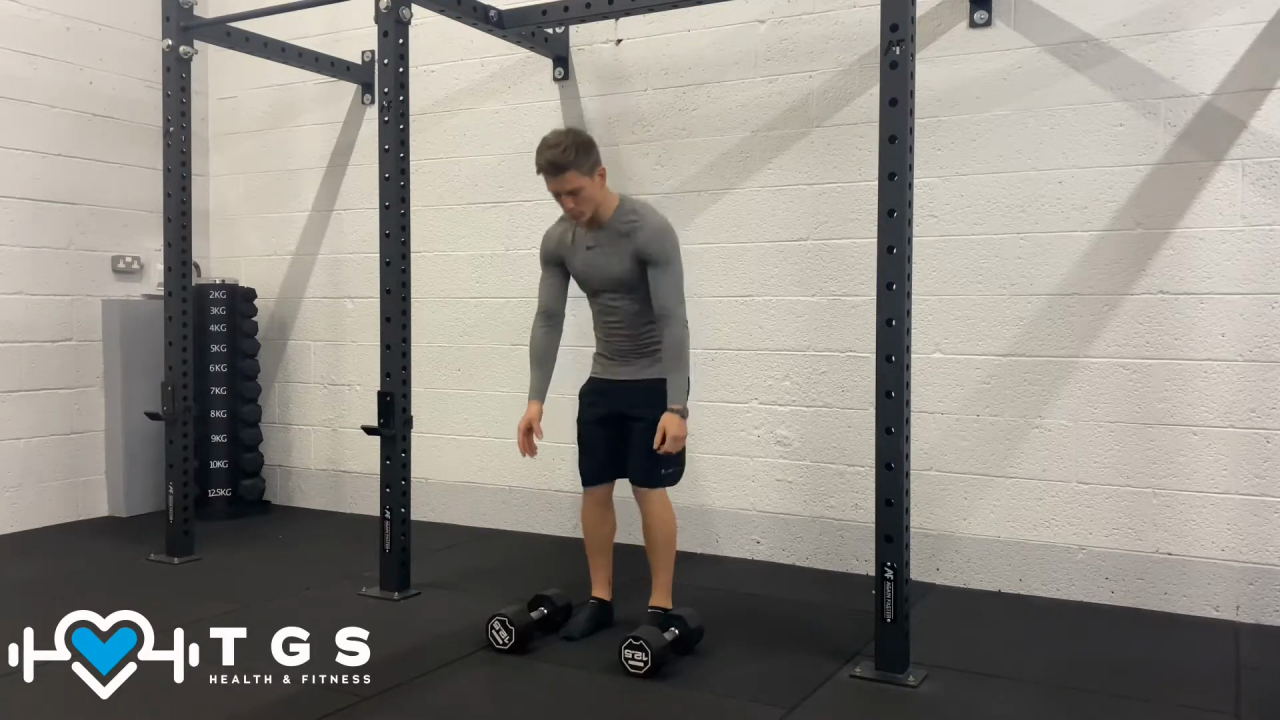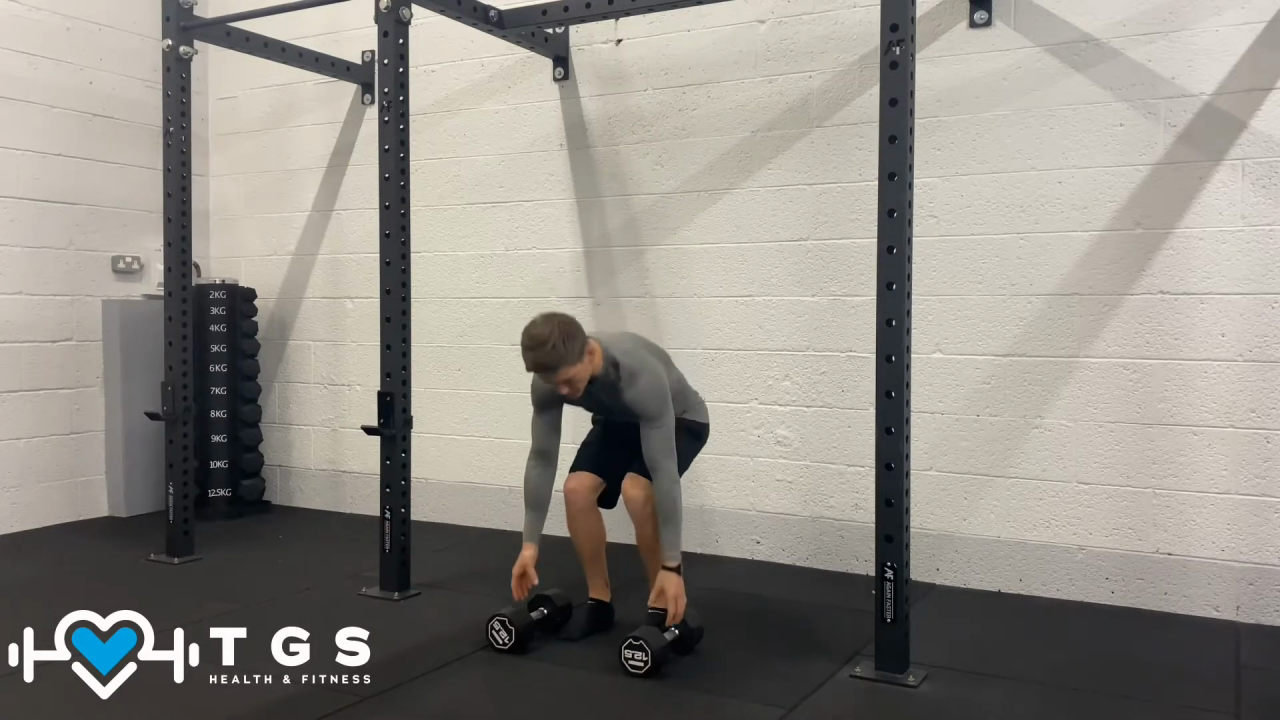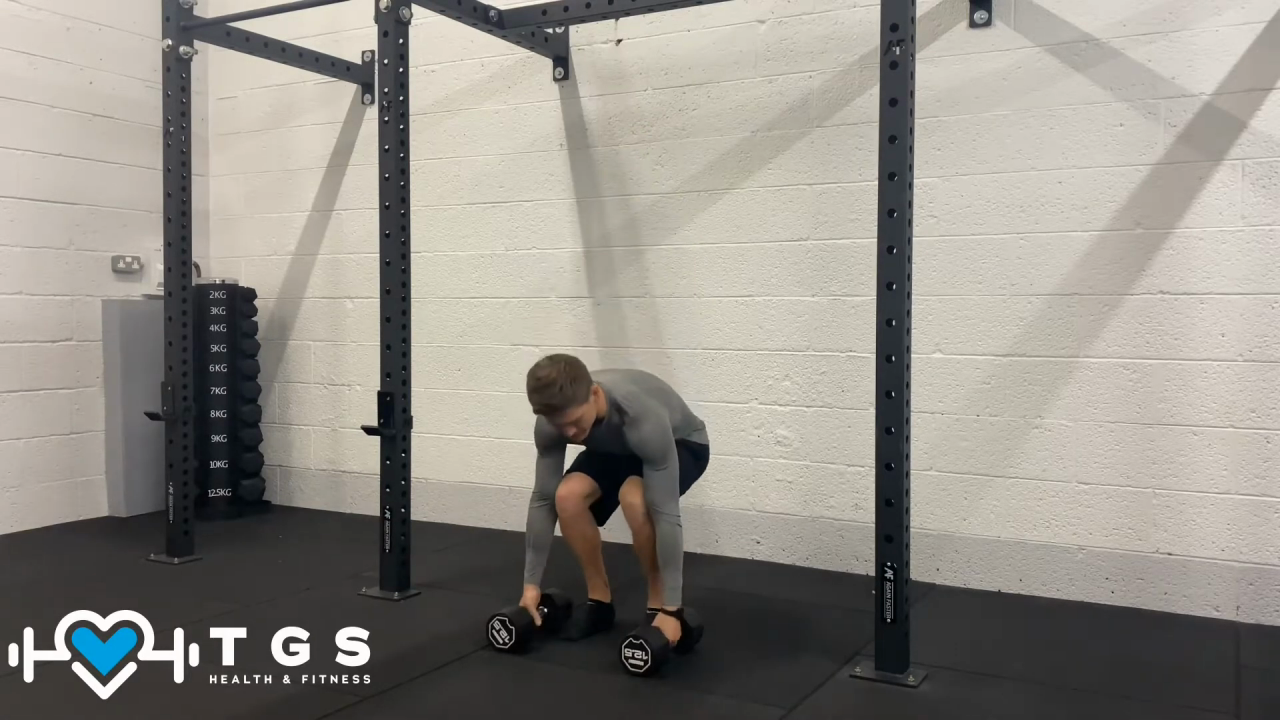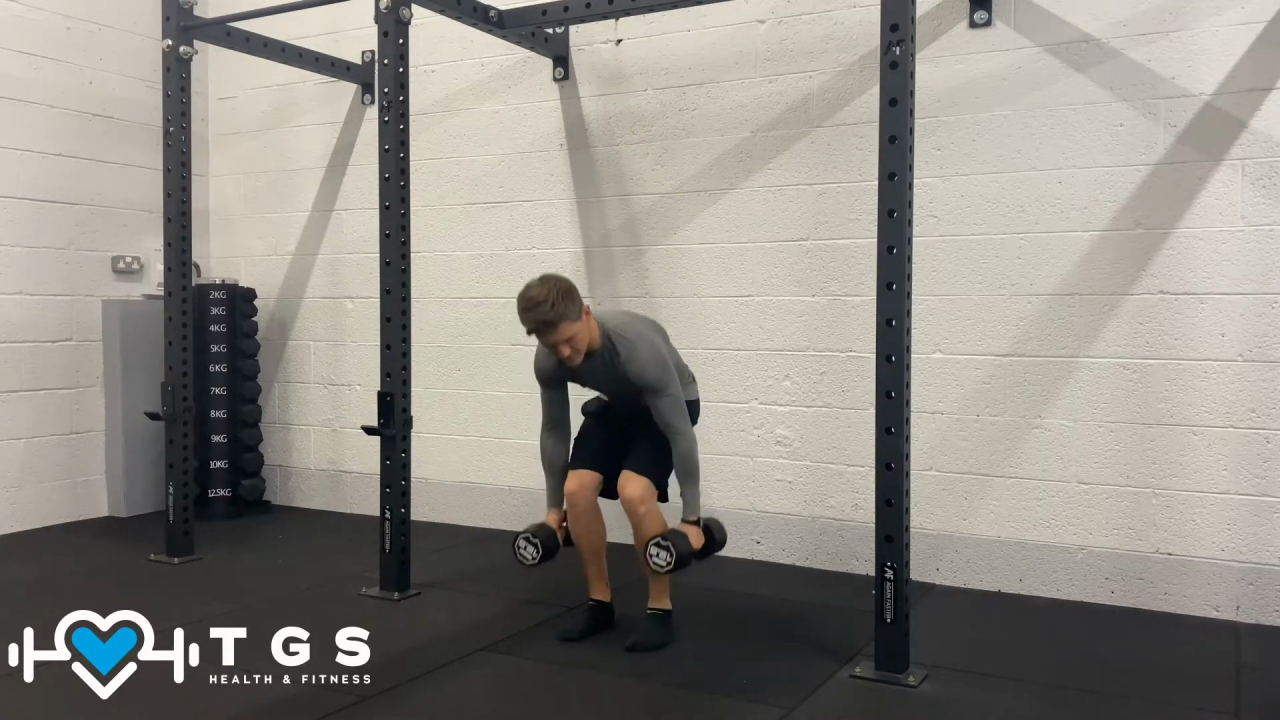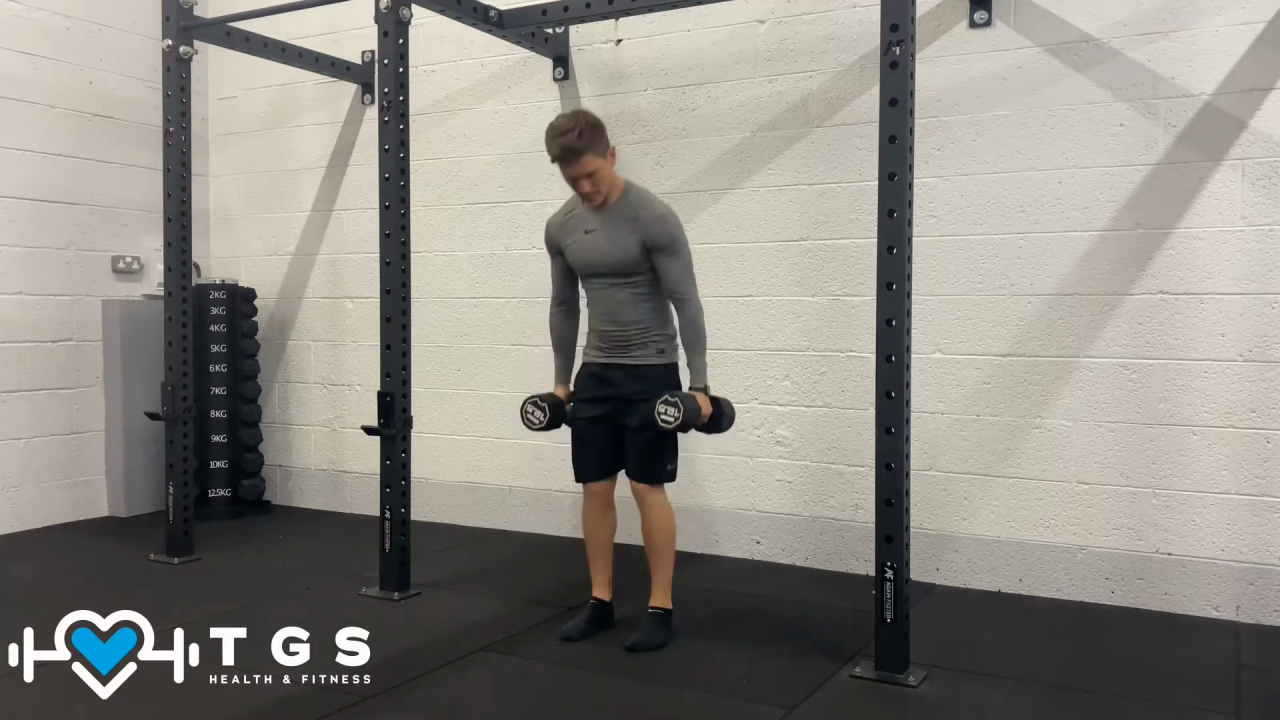
dt=0.4s
person 1, frame 1
left shoulder: (650, 229)
right shoulder: (557, 239)
left elbow: (674, 320)
right elbow: (548, 320)
left wrist: (676, 407)
right wrist: (535, 399)
left hip: (657, 376)
right hip: (604, 379)
left knee: (649, 487)
right knee: (594, 487)
left ankle: (661, 607)
right ankle: (601, 599)
person 1, frame 2
left shoulder: (641, 376)
right shoulder: (548, 381)
left elbow: (663, 471)
right elbow: (541, 459)
left wrist: (671, 565)
right wrist: (530, 543)
left hip: (681, 420)
right hip: (620, 421)
left knee: (637, 491)
right knee: (577, 490)
left ankle: (659, 607)
right ankle: (599, 600)
person 1, frame 3
left shoulder: (644, 419)
right shoulder: (551, 423)
left elbow: (665, 516)
right elbow: (543, 500)
left wrist: (669, 611)
right wrist: (531, 585)
left hip: (682, 444)
left knee: (634, 499)
right knee: (568, 497)
left ankle: (657, 608)
right ankle: (599, 601)
person 1, frame 4
left shoulder: (639, 347)
right shoulder: (548, 360)
left elbow: (680, 433)
right elbow: (554, 428)
left wrist: (690, 518)
right wrist: (553, 506)
left hip: (672, 406)
right hip: (613, 405)
left knee: (635, 492)
right knee: (579, 490)
left ankle: (661, 609)
right ankle: (600, 602)
person 1, frame 5
left shoulder: (653, 219)
right shoulder: (559, 227)
left elbow: (687, 304)
left wrist: (698, 386)
right wrist: (561, 380)
left hip: (652, 371)
right hip: (595, 372)
left knee: (647, 486)
right knee: (594, 487)
left ankle: (661, 609)
right ankle: (600, 601)
